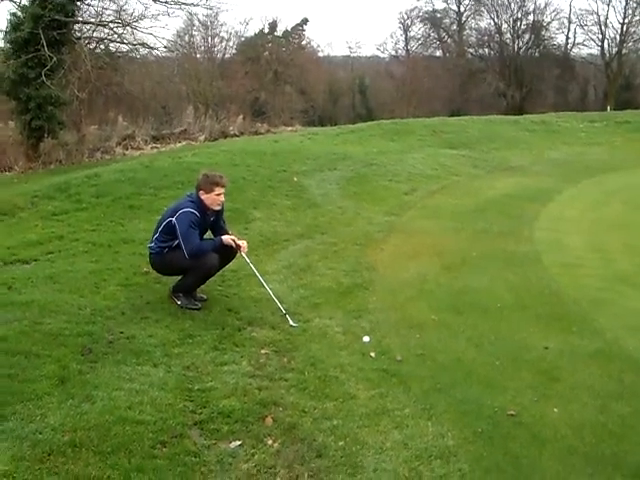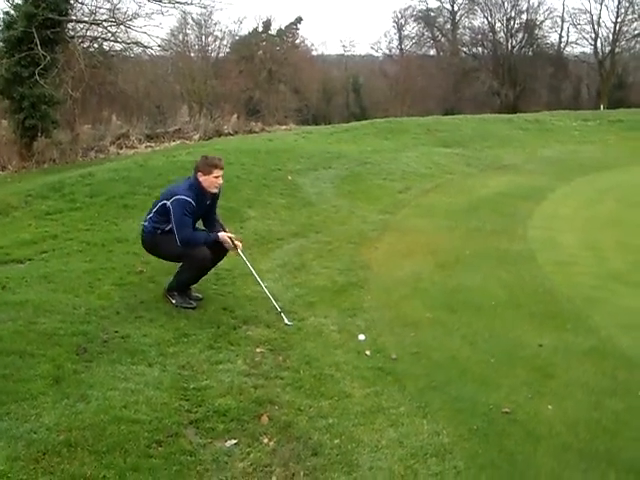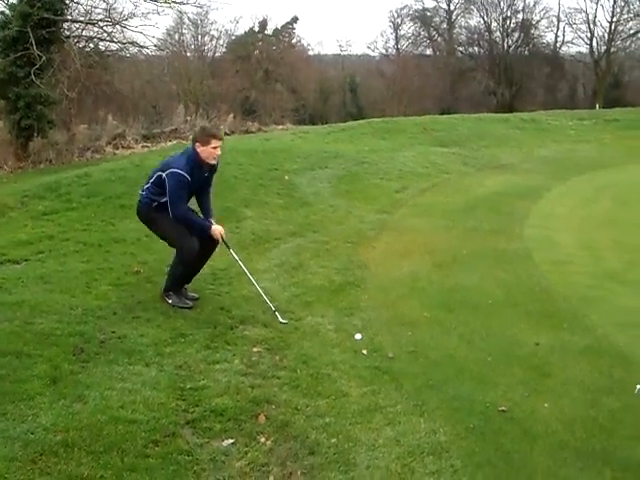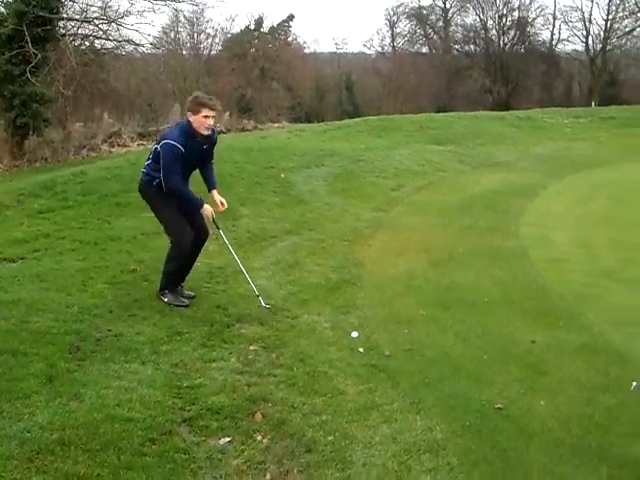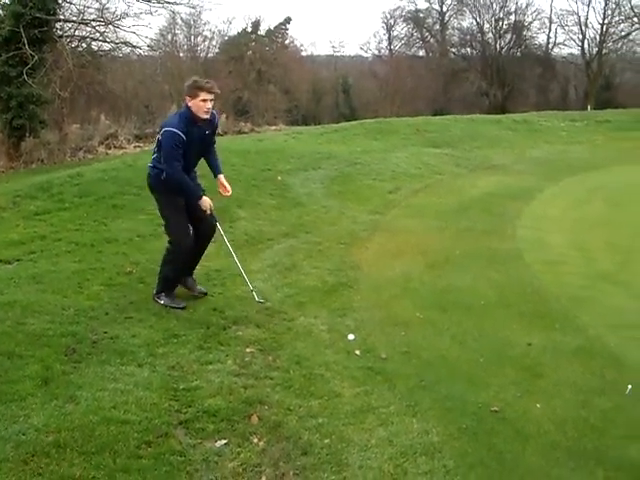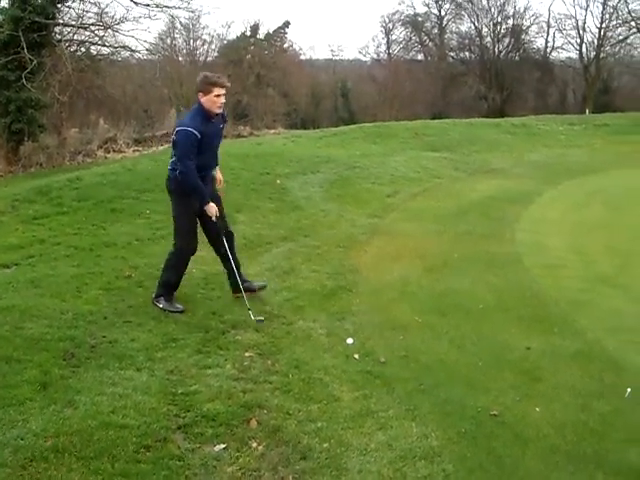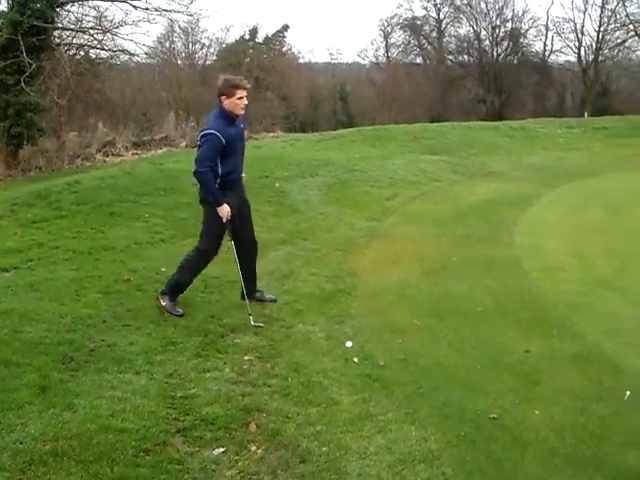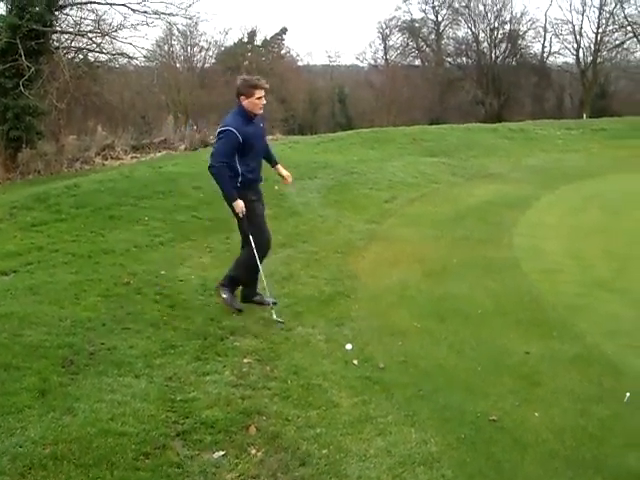
dt=0.2s
person 1, frame 1
left shoulder: (214, 206)
right shoulder: (187, 213)
left elbow: (219, 230)
right elbow: (192, 251)
left wrist: (234, 242)
right wrist: (221, 241)
left hip: (185, 247)
right hip: (162, 256)
left knee: (229, 250)
right knee: (209, 261)
left ankle: (189, 288)
right ankle: (179, 291)
person 1, frame 2
left shoulder: (211, 189)
right shoulder: (183, 198)
left elbow: (210, 218)
right elbow: (184, 238)
left wrist: (226, 237)
right wrist: (216, 237)
left hip: (180, 230)
right hip: (156, 236)
left knee: (220, 247)
right knee: (201, 255)
left ankle: (184, 286)
right ankle: (174, 291)
person 1, frame 3
left shoulder: (210, 163)
right shoulder: (179, 170)
left elbow: (203, 192)
right elbow: (177, 211)
left wrist: (211, 221)
right wrist: (207, 227)
left hip: (177, 207)
right hip: (152, 209)
left knee: (208, 243)
right knee: (189, 246)
left ankle: (180, 284)
right ankle: (170, 291)
person 1, frame 4
left shoulder: (209, 135)
right shoulder: (173, 141)
left elbow: (206, 163)
right elbow: (171, 183)
left wrist: (214, 191)
right wrist: (200, 205)
left hip: (178, 187)
right hip: (156, 187)
left knee: (200, 233)
right knee: (182, 237)
left ankle: (177, 281)
right ankle: (166, 289)
person 1, frame 5
left shoulder: (210, 120)
right shoulder: (173, 129)
right elbow: (172, 171)
left wrist: (219, 175)
right wrist: (199, 197)
left hip: (188, 179)
right hip: (164, 183)
left knee: (206, 228)
right knee: (181, 239)
left ankle: (185, 276)
right ankle: (163, 292)
person 1, frame 6
left shoulder: (219, 116)
right shoulder: (188, 128)
right elbow: (185, 170)
left wrist: (215, 169)
right wrist: (206, 202)
left hip: (206, 183)
right hip: (184, 188)
left knee: (222, 234)
right knee: (185, 243)
left ankle: (238, 282)
right ankle: (163, 295)
person 1, frame 7
left shoulder: (238, 118)
right shoulder: (215, 131)
right elbow: (202, 170)
right wrist: (219, 203)
left hip: (236, 189)
right hip: (219, 194)
left knee: (248, 241)
right knee: (207, 247)
left ankle: (250, 289)
right ankle: (169, 294)
person 1, frame 8
left shoulder: (257, 117)
right shoulder: (232, 128)
right elbow: (216, 165)
left wrist: (277, 166)
right wrist: (233, 199)
left hip: (253, 188)
right hip: (240, 192)
left knee: (252, 240)
right knee: (260, 242)
left ankle: (249, 291)
right ankle: (227, 285)
